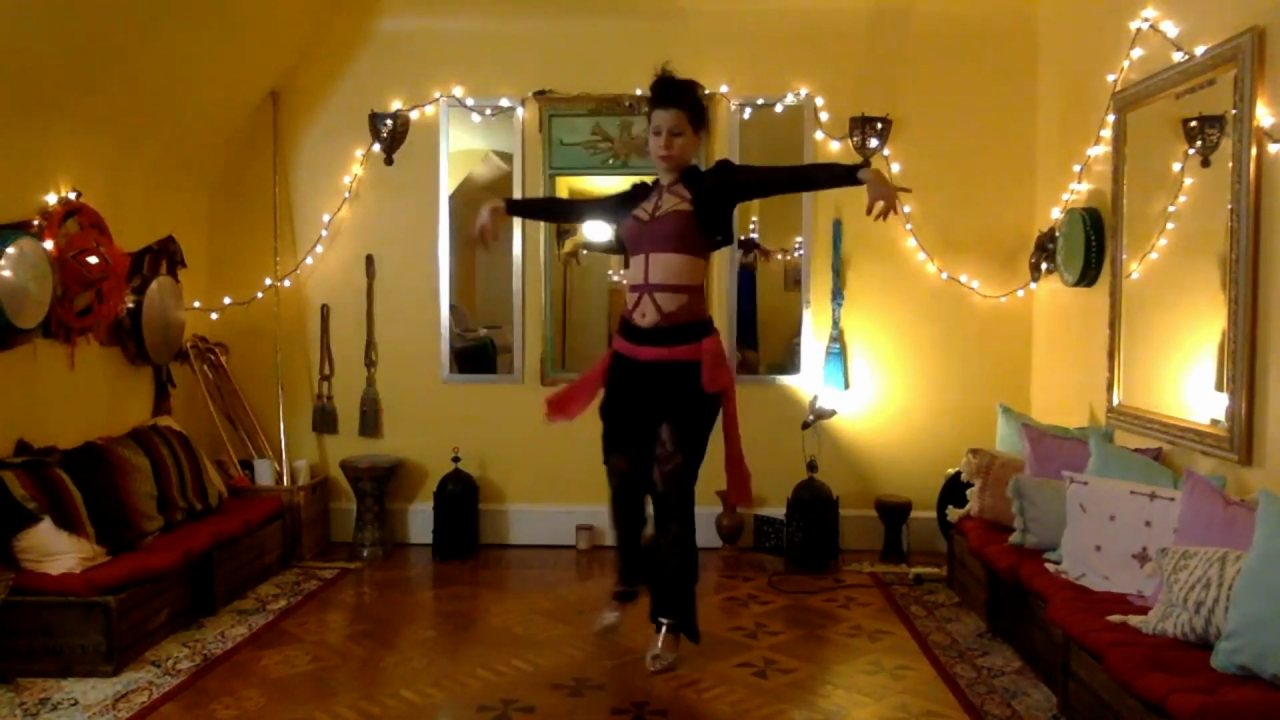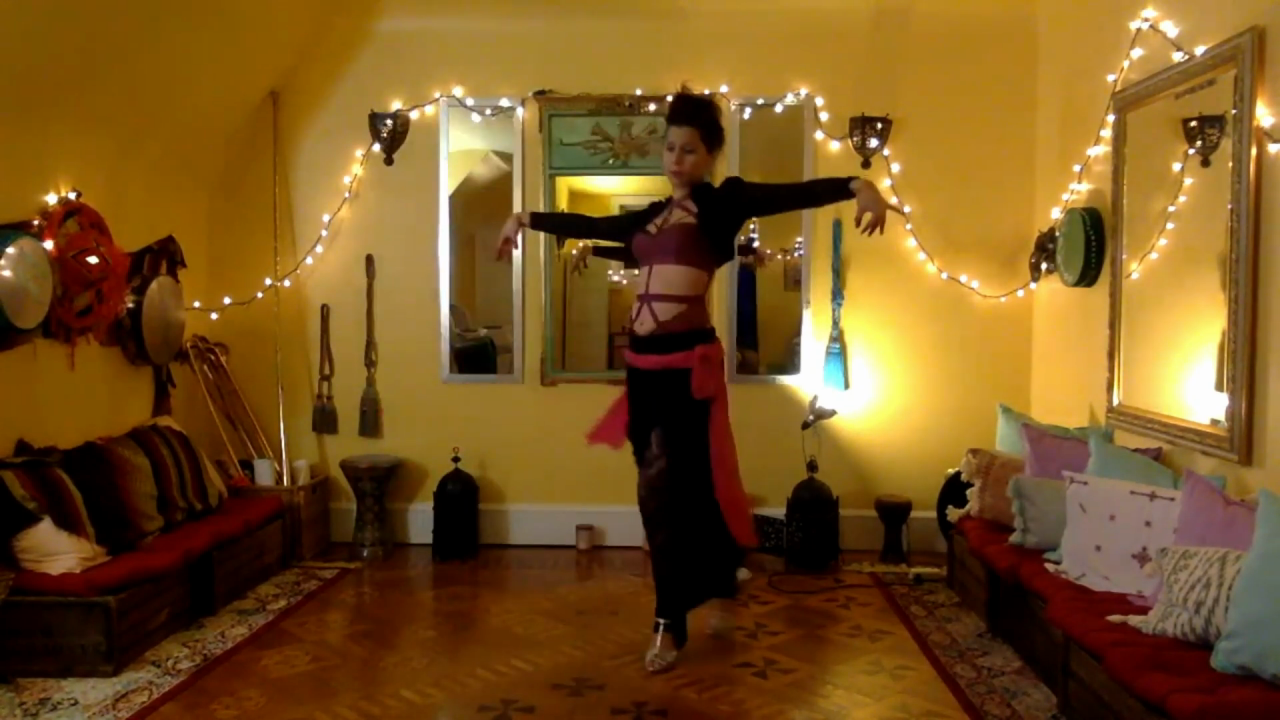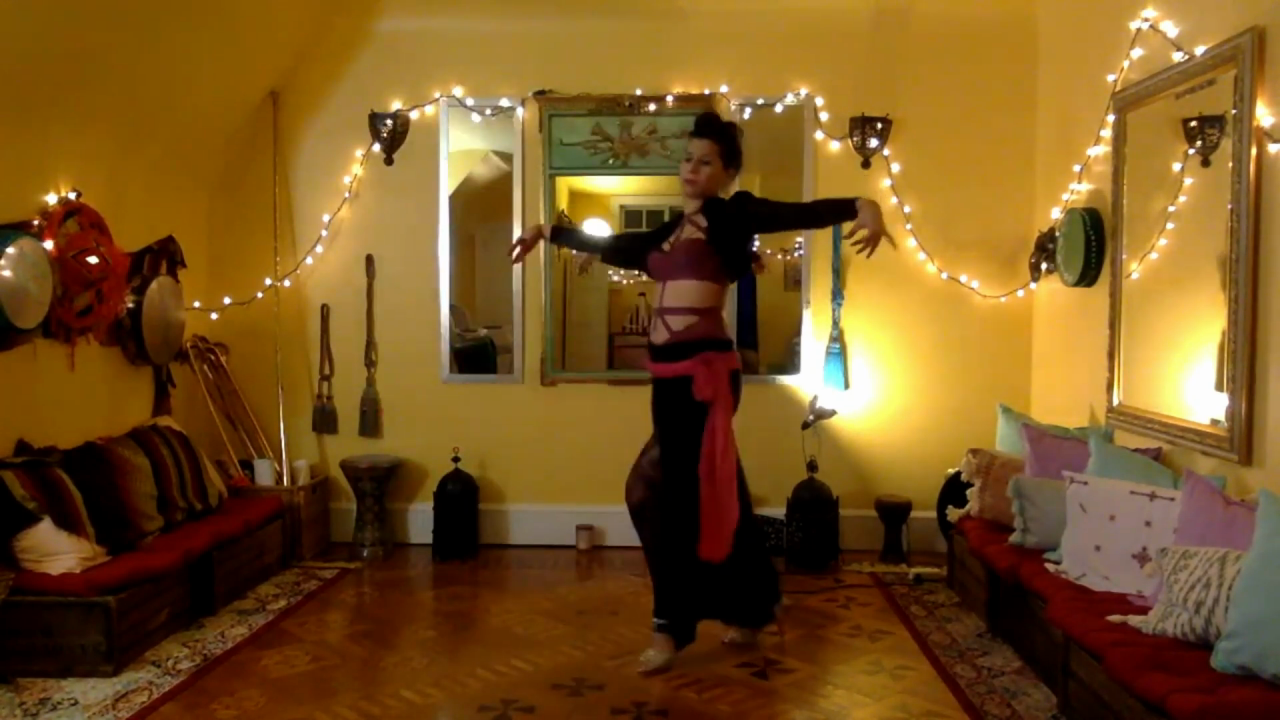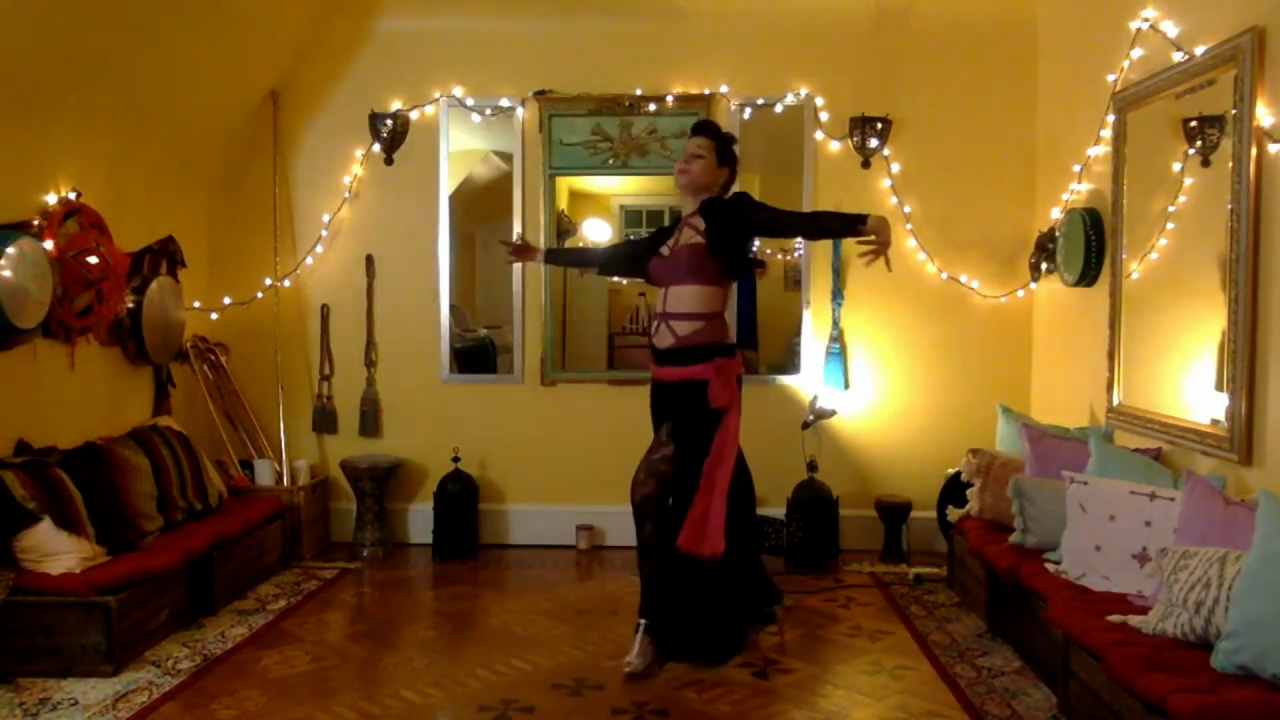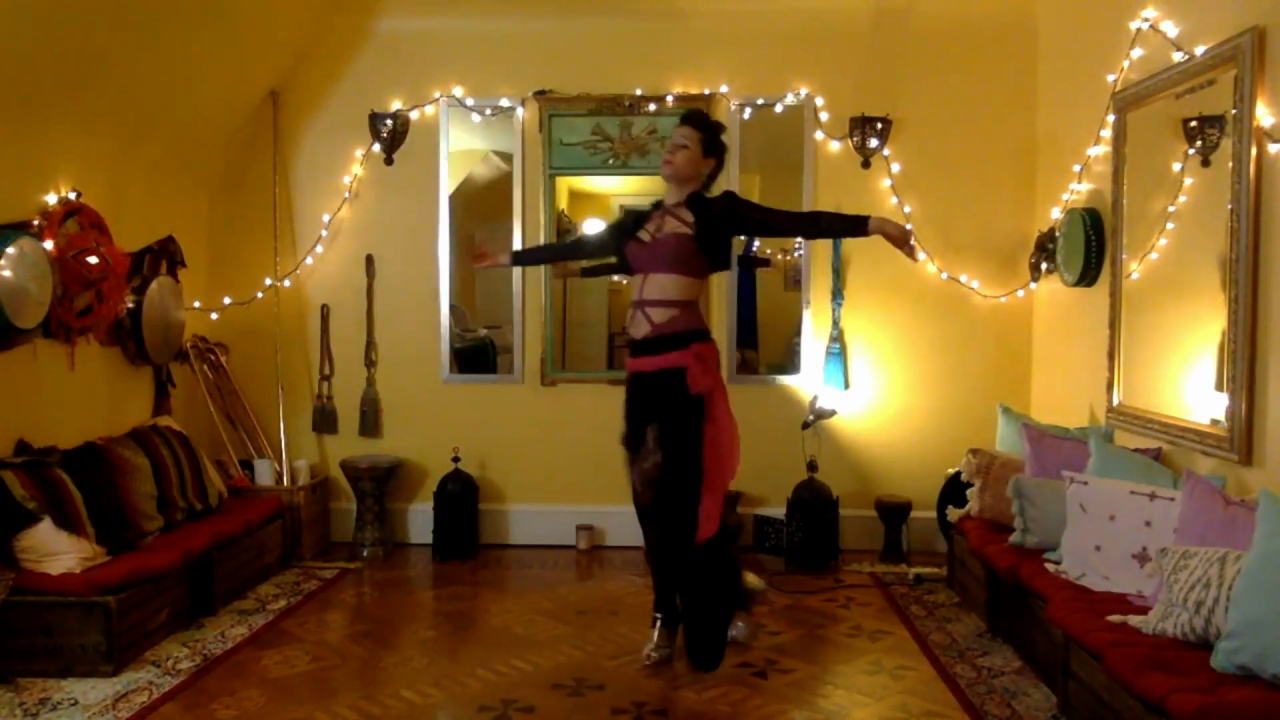
dt=0.2s
person 1, frame 1
left shoulder: (714, 185)
right shoulder: (636, 198)
left elbow: (794, 177)
right elbow: (572, 208)
left wrist: (864, 173)
right wrist: (504, 205)
left hip: (686, 355)
right hip: (630, 353)
left knee: (670, 487)
right knee: (626, 479)
left ankle: (672, 621)
right ankle: (627, 583)
person 1, frame 2
left shoulder: (722, 201)
right shoulder: (653, 215)
left elbow: (797, 193)
right elbow: (595, 228)
left wrist: (858, 186)
right wrist: (527, 219)
left hip: (689, 363)
right hip: (645, 363)
left knee: (661, 491)
right knee: (673, 491)
left ankle: (669, 624)
right ankle: (720, 576)
person 1, frame 3
left shoulder: (733, 215)
right shoulder: (671, 230)
left elbow: (801, 215)
right elbow: (614, 247)
left wrist: (863, 208)
right wrist: (552, 233)
left hip: (702, 371)
right hip: (669, 372)
left knee: (647, 492)
right knee: (705, 493)
left ankle: (669, 624)
right ankle: (756, 603)
person 1, frame 4
left shoulder: (730, 216)
right shoulder: (666, 233)
left elbow: (800, 224)
right elbow: (604, 258)
left wrist: (868, 223)
right wrist: (542, 254)
left hip: (707, 375)
right hip: (669, 376)
left knee: (651, 488)
right knee: (713, 495)
left ankle: (653, 627)
right ankle: (757, 606)
person 1, frame 5
left shoulder: (717, 211)
right shoulder: (637, 220)
left elbow: (794, 224)
right elbow: (580, 247)
left wrist: (872, 224)
right wrist: (509, 258)
left hip: (682, 365)
right hip: (640, 368)
left knee: (659, 490)
right knee: (669, 492)
left ankle: (671, 618)
right ankle: (726, 580)
